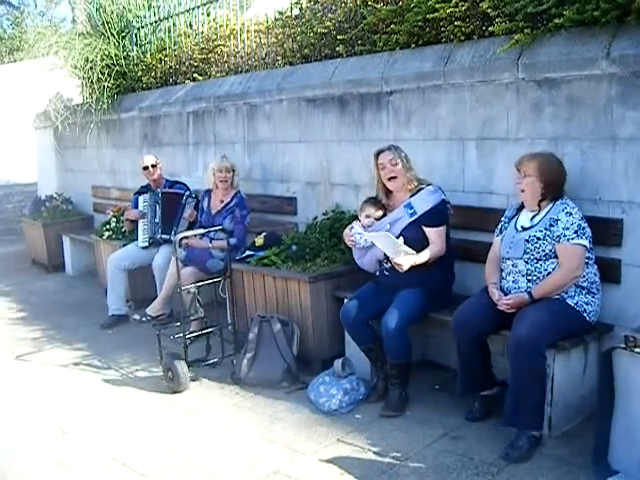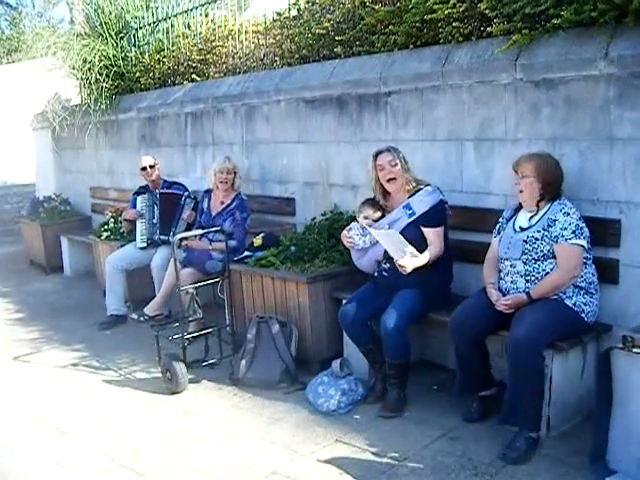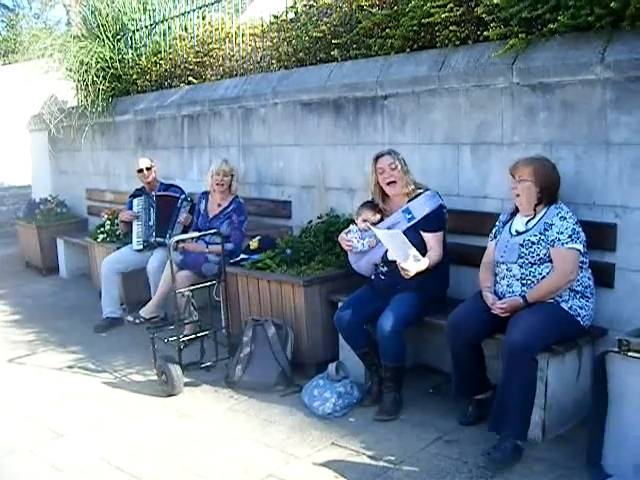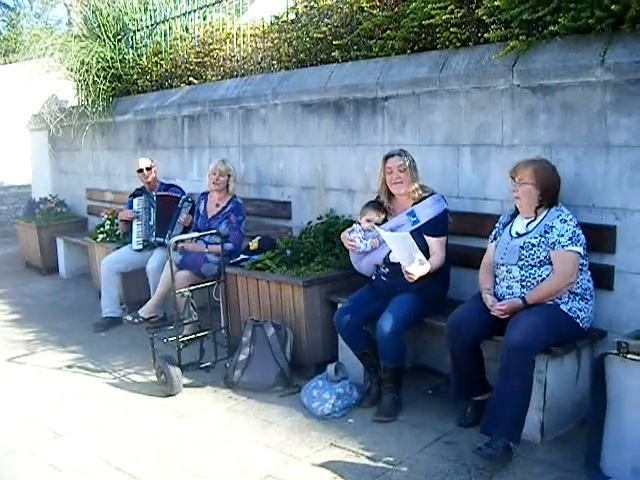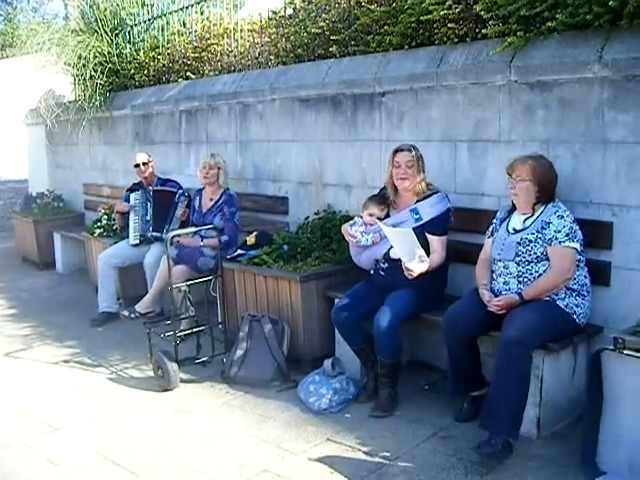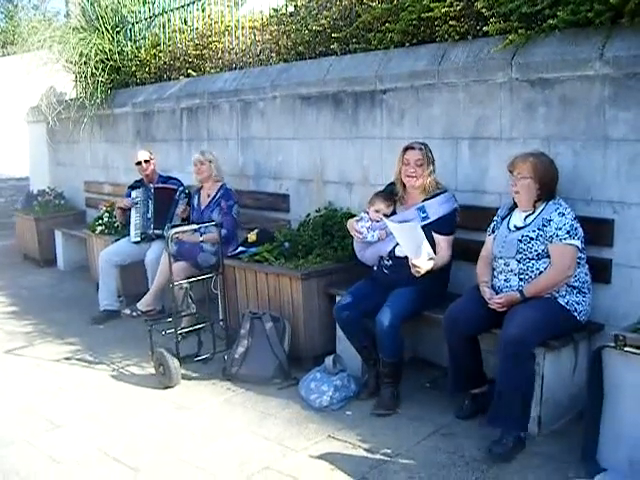
dt=0.2s
person 1, frame 1
left shoulder: (566, 214)
right shoulder: (512, 213)
left elbow: (571, 270)
right elbow: (494, 257)
left wrist: (528, 297)
right wrist: (494, 288)
left hip: (561, 299)
right hip: (509, 295)
left knee: (524, 339)
right knee: (463, 321)
left ankle: (530, 428)
right ankle: (487, 389)
person 1, frame 2
left shoulder: (564, 215)
right shoulder: (510, 214)
left elbow: (569, 271)
right elbow: (492, 257)
left wrist: (526, 297)
right wrist: (492, 288)
left hip: (560, 300)
right hip: (508, 295)
left knee: (523, 339)
right knee: (462, 321)
left ankle: (527, 430)
right ankle: (486, 389)
person 1, frame 3
left shoulder: (560, 219)
right shoulder: (507, 218)
left elbow: (565, 275)
right elbow: (487, 262)
left wrist: (522, 300)
right wrist: (488, 293)
left hip: (555, 304)
right hip: (503, 300)
left knee: (518, 342)
right knee: (458, 324)
left ankle: (511, 437)
right ankle: (480, 393)
person 1, frame 4
left shoulder: (561, 222)
right shoulder: (507, 221)
left elbow: (565, 278)
right elbow: (488, 264)
left wrist: (521, 302)
right wrist: (487, 294)
left hip: (555, 306)
right hip: (502, 302)
left knee: (517, 344)
right knee: (458, 326)
left ankle: (503, 437)
right ankle: (479, 395)
person 1, frame 5
left shoulder: (558, 218)
right shoulder: (504, 215)
left elbow: (562, 273)
right elbow: (484, 259)
left wrist: (518, 298)
right wrist: (484, 289)
left hip: (552, 301)
right hip: (500, 296)
left knee: (514, 339)
right knee: (454, 321)
left ankle: (502, 433)
right ankle: (476, 391)
person 1, frame 6
left shoulder: (559, 215)
right shoulder: (505, 212)
left elbow: (563, 270)
right elbow: (485, 256)
left wrist: (519, 295)
right wrist: (485, 287)
left hip: (552, 299)
right hip: (501, 294)
left knee: (515, 336)
right knee: (455, 318)
left ankle: (514, 428)
right ankle: (477, 388)
person 2, frame 1
left shoulder: (428, 198)
right shoulder: (382, 201)
left elbow: (439, 247)
left wrist: (413, 259)
right wrist: (351, 234)
left hip: (425, 282)
right hip: (387, 280)
left knee: (392, 323)
right knee: (349, 314)
left ankle: (399, 387)
right ankle: (383, 373)
person 2, frame 2
left shoulder: (426, 198)
right shoulder: (381, 202)
left elbow: (437, 247)
left wrist: (416, 261)
right wrist: (349, 235)
left hip: (423, 282)
right hip: (385, 280)
left knee: (391, 322)
right knee: (348, 315)
left ankle: (397, 388)
right ankle: (381, 373)
person 2, frame 3
left shoulder: (425, 202)
right shoulder: (378, 204)
left elbow: (436, 251)
left wrist: (418, 265)
right wrist: (347, 237)
left hip: (420, 286)
right hip: (382, 283)
left knee: (387, 326)
right knee: (344, 318)
left ankle: (392, 391)
right ankle: (377, 376)
person 2, frame 4
left shoulder: (430, 206)
right shoulder: (382, 203)
left elbow: (438, 255)
left wrist: (422, 269)
right wrist: (348, 235)
left hip: (420, 288)
right hip: (383, 284)
left knee: (387, 327)
right knee: (343, 319)
left ankle: (391, 392)
right ankle: (376, 377)
person 2, frame 5
left shoulder: (433, 204)
right shoulder: (384, 197)
left elbow: (439, 252)
left wrist: (422, 267)
right wrist: (349, 228)
left hip: (418, 284)
right hip: (380, 279)
left knee: (384, 322)
right knee: (341, 314)
left ankle: (388, 388)
right ankle: (372, 373)
person 2, frame 6
left shoulder: (440, 203)
right shoulder: (391, 192)
left elbow: (444, 252)
left wrist: (428, 264)
right wrist: (353, 223)
left hip: (420, 282)
right hip: (383, 276)
left knee: (385, 320)
right knee: (343, 310)
left ankle: (390, 387)
right ankle: (373, 370)
person 3, frame 1
left shoulder: (178, 188)
right shoulder: (140, 194)
left elbow: (195, 211)
right elbow: (129, 227)
left wrist: (193, 215)
right wrist: (128, 215)
left knee: (159, 263)
right knee: (114, 261)
right ankle: (118, 311)
person 3, frame 2
left shoulder: (177, 189)
right shoulder: (139, 194)
left elbow: (193, 212)
right elbow: (128, 227)
left wrist: (191, 216)
right wrist: (126, 216)
left knee: (157, 264)
right knee: (112, 261)
right ankle: (117, 312)
person 3, frame 3
left shoulder: (173, 191)
right shoulder: (135, 197)
left elbow: (190, 214)
right elbow: (124, 230)
left wrist: (188, 219)
right wrist: (122, 218)
left knee: (154, 266)
right knee: (108, 264)
right ankle: (113, 314)
person 3, frame 4
left shoulder: (173, 191)
right shoulder: (135, 196)
left elbow: (191, 214)
right elbow: (124, 229)
left wrist: (188, 220)
right wrist: (122, 217)
left hip: (166, 245)
left knee: (153, 266)
right knee: (107, 264)
right ankle: (112, 314)
person 3, frame 5
left shoulder: (170, 186)
right shoulder: (133, 191)
left elbow: (187, 209)
right elbow: (121, 223)
left wrist: (185, 214)
right wrist: (118, 209)
left hip: (163, 240)
left knee: (151, 261)
right knee: (105, 259)
right ankle: (108, 309)
person 3, frame 6
left shoulder: (172, 184)
right shoulder: (134, 188)
right elbow: (121, 219)
right wrist: (120, 205)
left hip: (165, 237)
left knee: (152, 258)
right knee: (106, 256)
right ankle: (110, 307)
person 4, frame 1
left shoulder: (239, 201)
right shoulder: (207, 196)
left elbow: (239, 241)
right elbow: (200, 227)
left wrist: (207, 244)
right wrist: (193, 240)
left hip: (226, 255)
right hip: (205, 250)
left knee: (180, 256)
right knee: (187, 273)
left ankle: (160, 305)
right ankle: (195, 323)
person 4, frame 2
left shoulder: (240, 203)
right shoulder: (206, 195)
left elbow: (238, 244)
right elbow: (199, 227)
left wrist: (207, 245)
right wrist: (192, 240)
left hip: (225, 256)
right hip: (204, 250)
left knee: (179, 258)
right knee: (185, 274)
left ankle: (157, 306)
right ankle: (194, 324)
person 4, frame 3
left shoulder: (237, 206)
right shoulder: (203, 198)
left elbow: (235, 246)
right elbow: (195, 229)
left wrist: (204, 248)
right wrist: (188, 243)
left hip: (221, 259)
right hip: (200, 253)
left knee: (175, 259)
right knee: (181, 276)
left ankle: (153, 308)
person 4, frame 4
left shoulder: (235, 206)
right shoulder: (203, 198)
left elbow: (234, 246)
right elbow: (195, 230)
left wrist: (203, 248)
right wrist: (188, 243)
left hip: (220, 259)
right hip: (199, 254)
left knee: (175, 260)
right knee: (181, 276)
left ankle: (152, 307)
person 4, frame 5
left shoulder: (228, 198)
right shoulder: (197, 195)
left elbow: (229, 239)
right elbow: (193, 227)
left wrist: (199, 243)
right wrist: (185, 237)
left hip: (218, 254)
right hip: (197, 250)
left knee: (171, 255)
right knee: (177, 271)
left ankle: (149, 303)
person 4, frame 6
left shoulder: (226, 193)
right shoulder: (196, 194)
left elbow: (228, 232)
left wrist: (198, 238)
right wrist: (185, 235)
left hip: (219, 249)
right hip: (199, 247)
left knee: (171, 251)
right knee: (178, 268)
left ankle: (151, 301)
